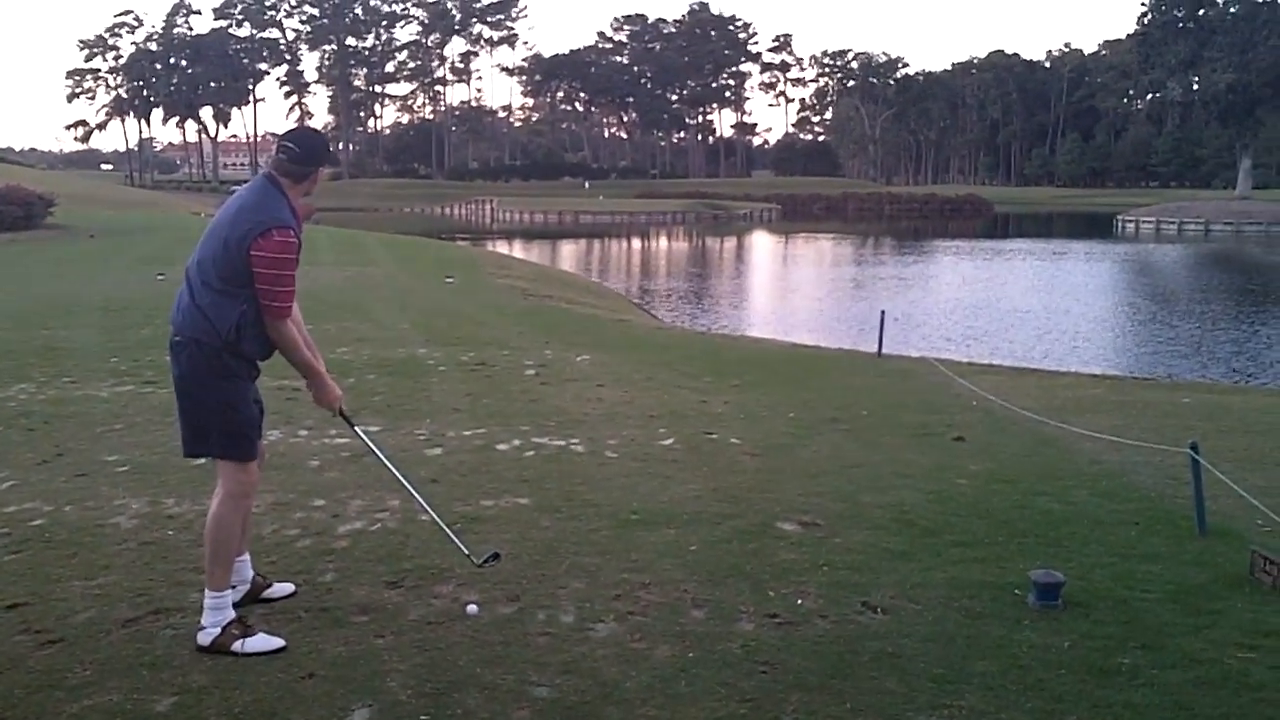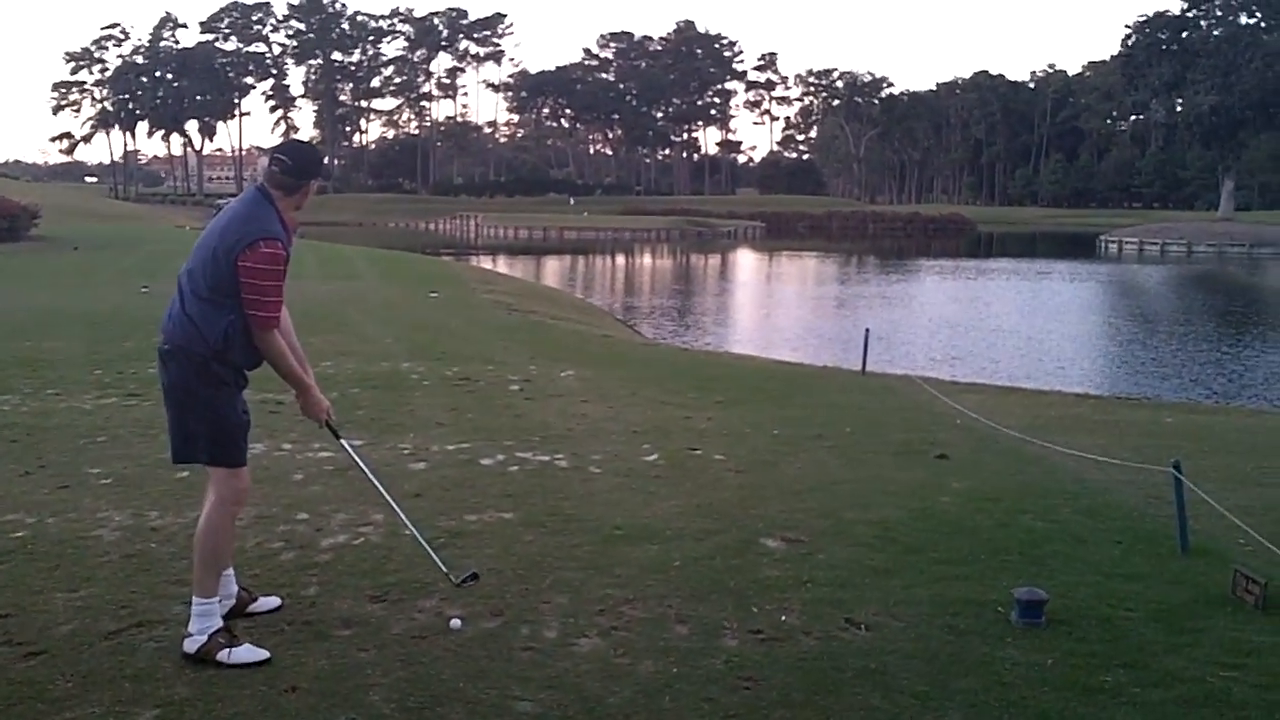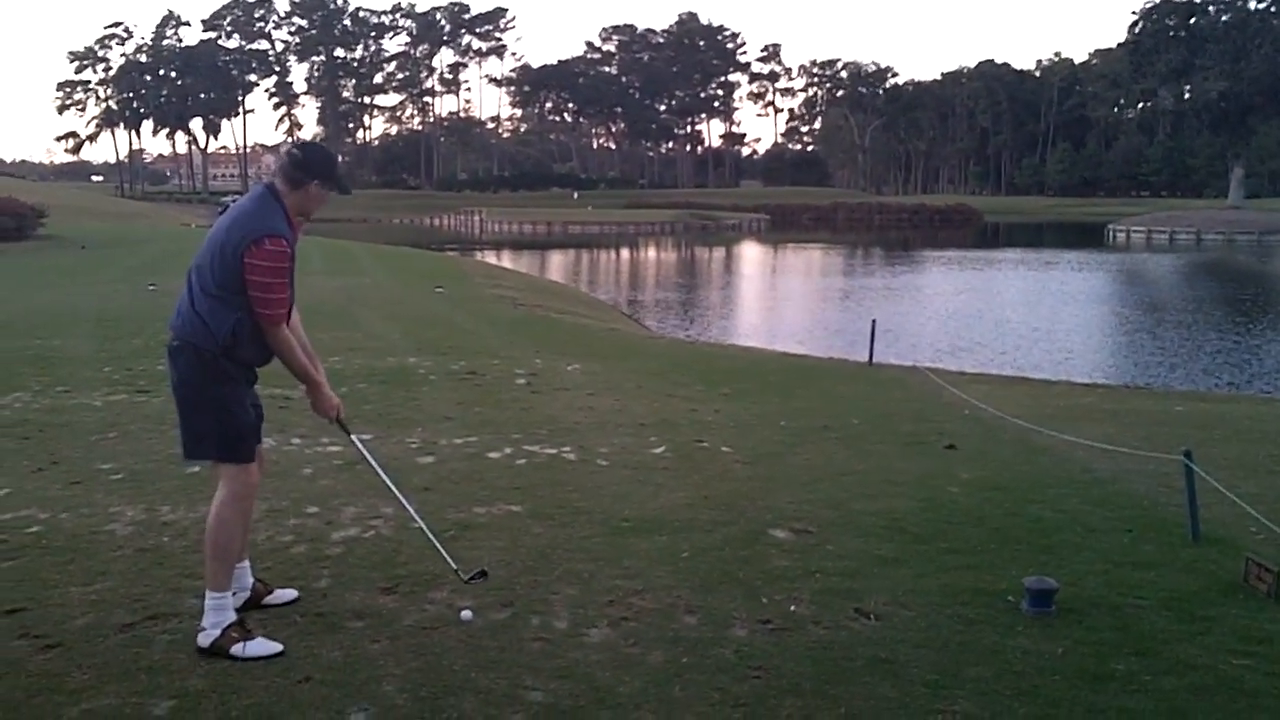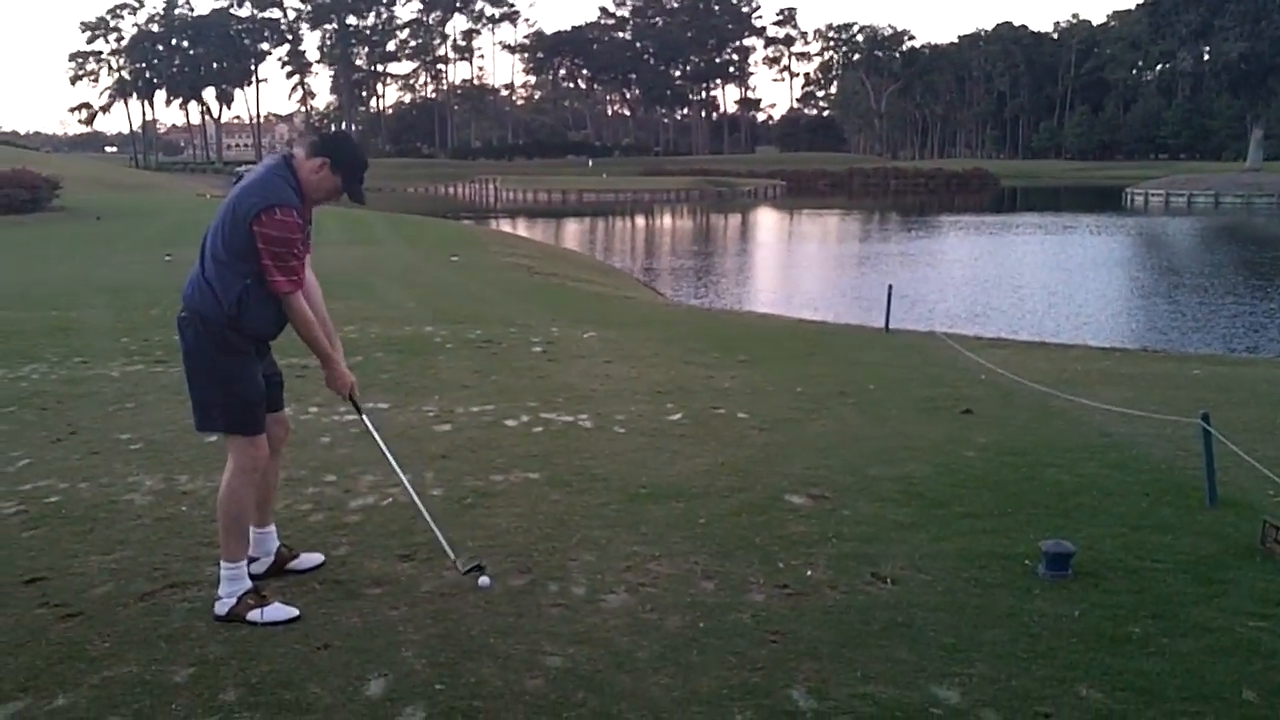
dt=0.5s
person 1, frame 1
left shoulder: (256, 197)
right shoulder: (276, 228)
left elbow: (284, 302)
right elbow: (276, 322)
left wrist: (317, 361)
right wrist: (318, 380)
left hip: (214, 347)
right hip: (213, 355)
left knee: (249, 459)
right knee: (237, 478)
left ankle: (239, 577)
right ankle: (216, 620)
person 1, frame 2
left shoulder: (251, 211)
right shoulder: (264, 239)
left elbow: (274, 311)
right elbow: (264, 332)
left wrist: (307, 374)
right wrist: (305, 391)
left hip: (205, 358)
right hip: (200, 364)
left knee: (228, 478)
right knee: (230, 486)
left ankle: (224, 593)
right ankle: (203, 628)
person 1, frame 3
left shoulder: (266, 213)
right shoulder: (267, 235)
left elbow: (284, 308)
right elbow: (273, 328)
left wrist: (317, 370)
right wrist: (316, 387)
left hip: (219, 356)
right hip: (207, 361)
left knee: (247, 468)
right knee: (238, 481)
left ankle: (239, 585)
right ankle: (217, 623)
person 1, frame 4
left shoulder: (287, 188)
right shoulder: (278, 206)
left elbow: (304, 276)
right elbow: (291, 299)
left wrist: (335, 348)
right wrist: (330, 364)
left hip: (241, 328)
right hip: (218, 333)
left knee: (274, 431)
right knee: (249, 454)
left ankle: (265, 549)
right ankle: (233, 591)
